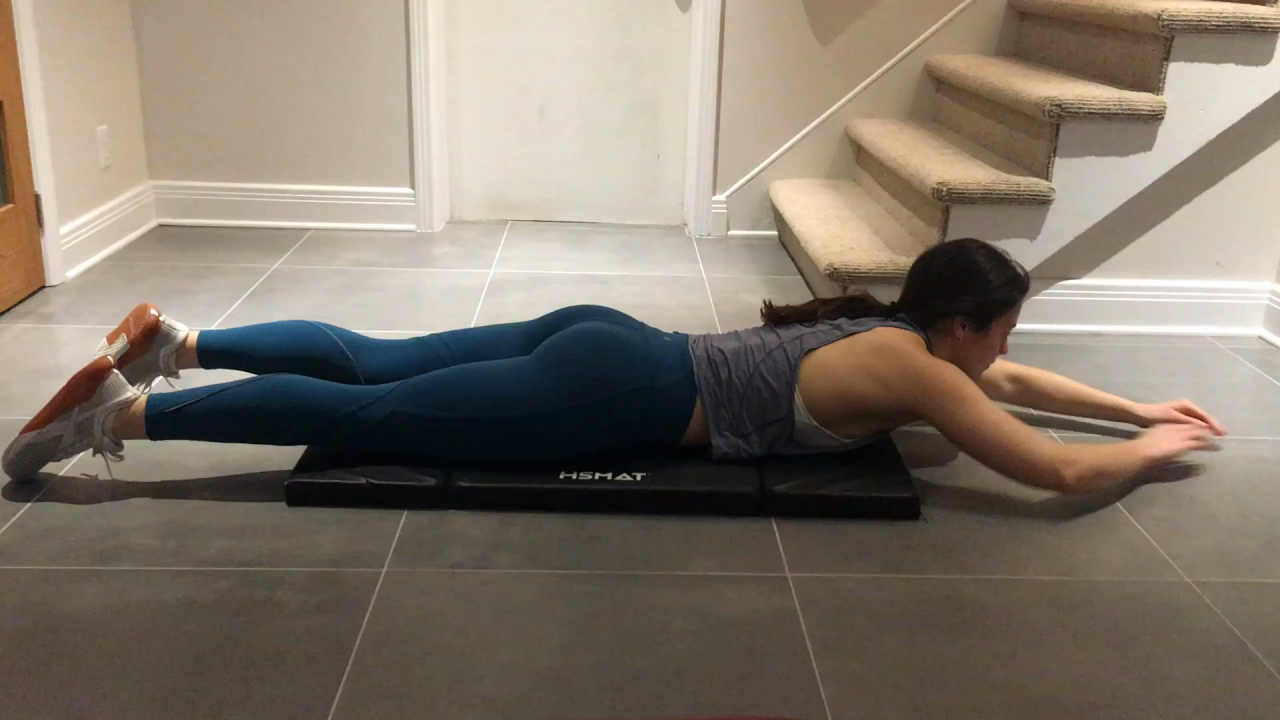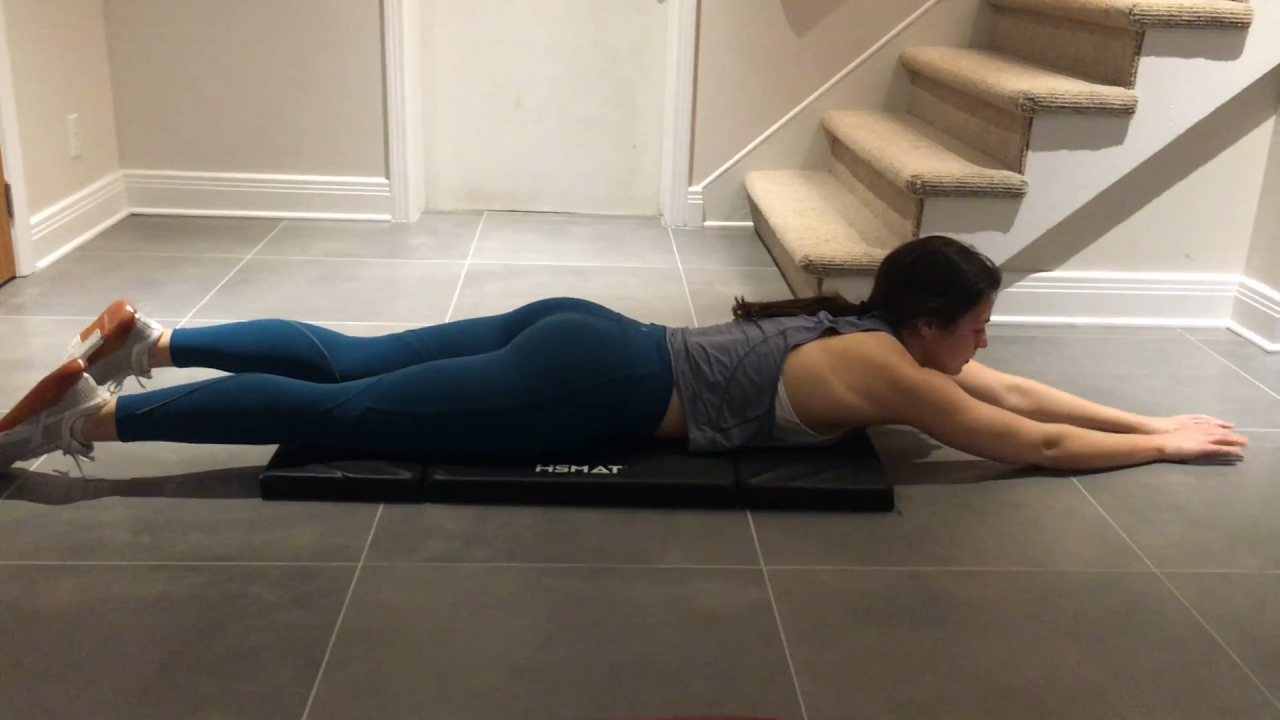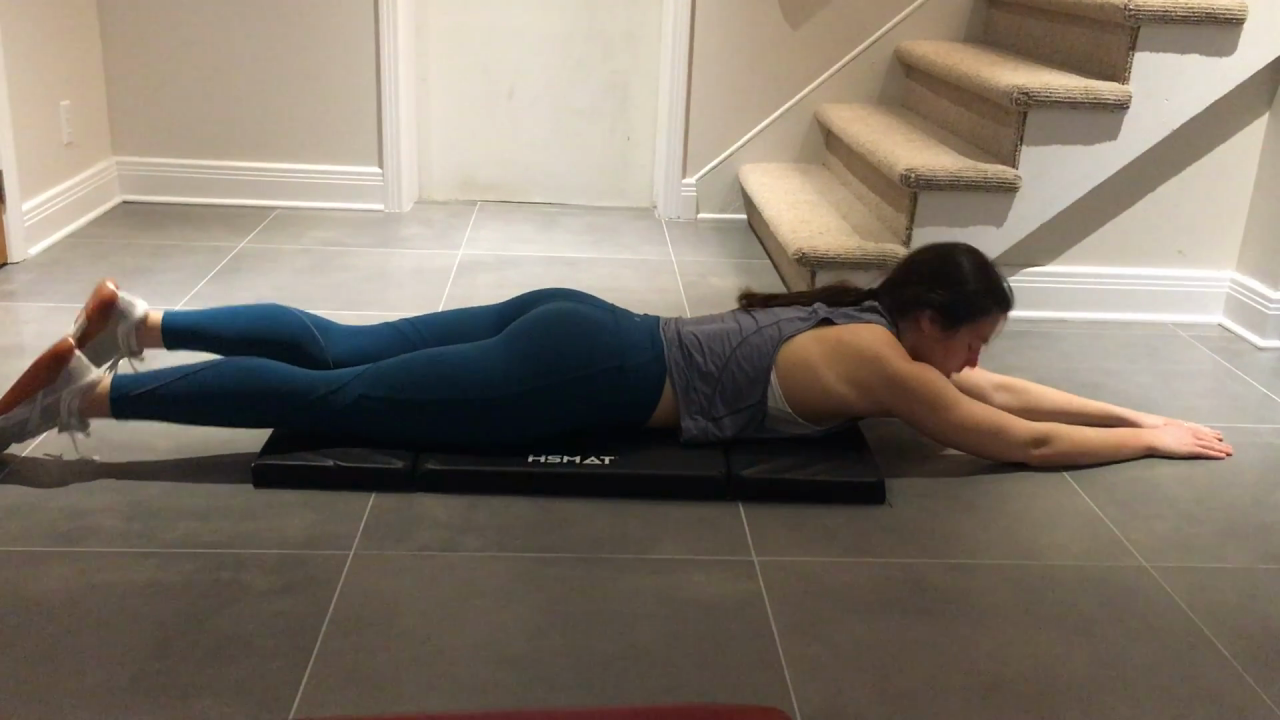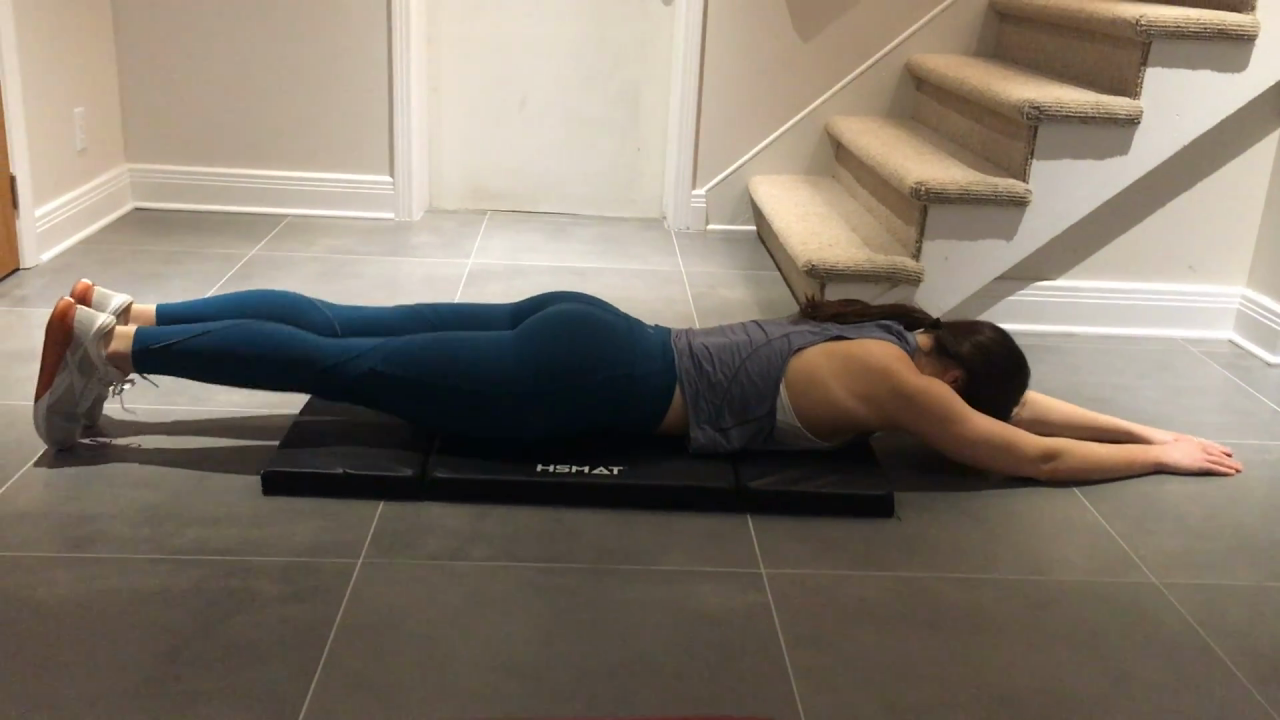
dt=0.5s
person 1, frame 1
left shoulder: (900, 329)
right shoulder: (917, 372)
left elbow: (1008, 384)
right elbow: (1055, 473)
left wrist: (1131, 405)
right wrist: (1153, 454)
left hip: (607, 346)
right hip: (614, 395)
left knee: (371, 367)
right knee: (360, 416)
left ankle: (173, 339)
right ankle: (125, 410)
person 1, frame 2
left shoulder: (876, 331)
right shoulder: (891, 377)
left elbow: (1012, 391)
right elbow: (1035, 445)
left wrist: (1145, 417)
right wrist: (1173, 447)
left hip: (580, 337)
right hip: (591, 391)
left knee: (346, 362)
right knee: (342, 414)
left ankle: (149, 338)
person 1, frame 3
left shoulder: (870, 320)
right shoulder: (881, 367)
left elbow: (996, 386)
right elbow: (1023, 440)
left wrist: (1135, 406)
right wrist: (1152, 440)
left hip: (574, 328)
right hip: (578, 377)
left knee: (338, 349)
right knee: (331, 399)
left ankle: (139, 321)
person 1, frame 4
left shoulder: (892, 336)
right shoulder: (891, 379)
left elbow: (1011, 397)
right elbow: (1031, 453)
left wrist: (1141, 425)
right wrist: (1164, 458)
left hip: (584, 334)
right hip: (589, 378)
left knee: (345, 327)
right knee: (350, 362)
left ankle: (123, 313)
right ankle: (113, 345)
